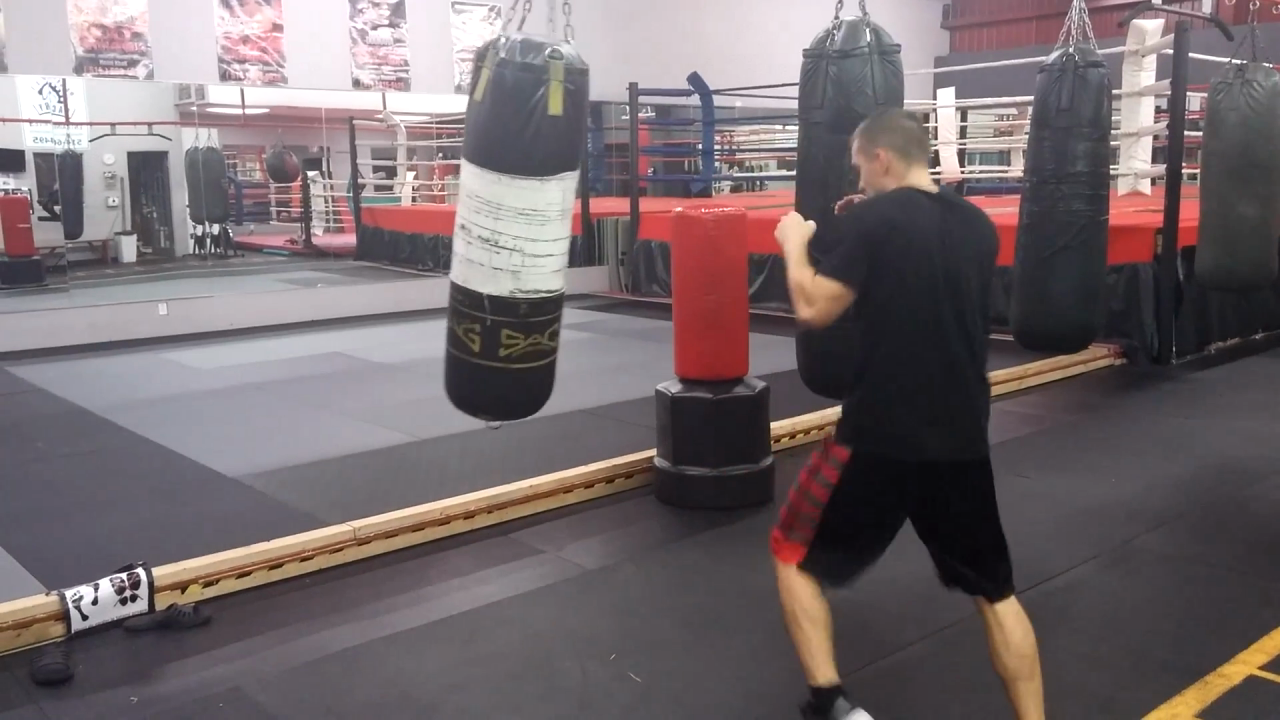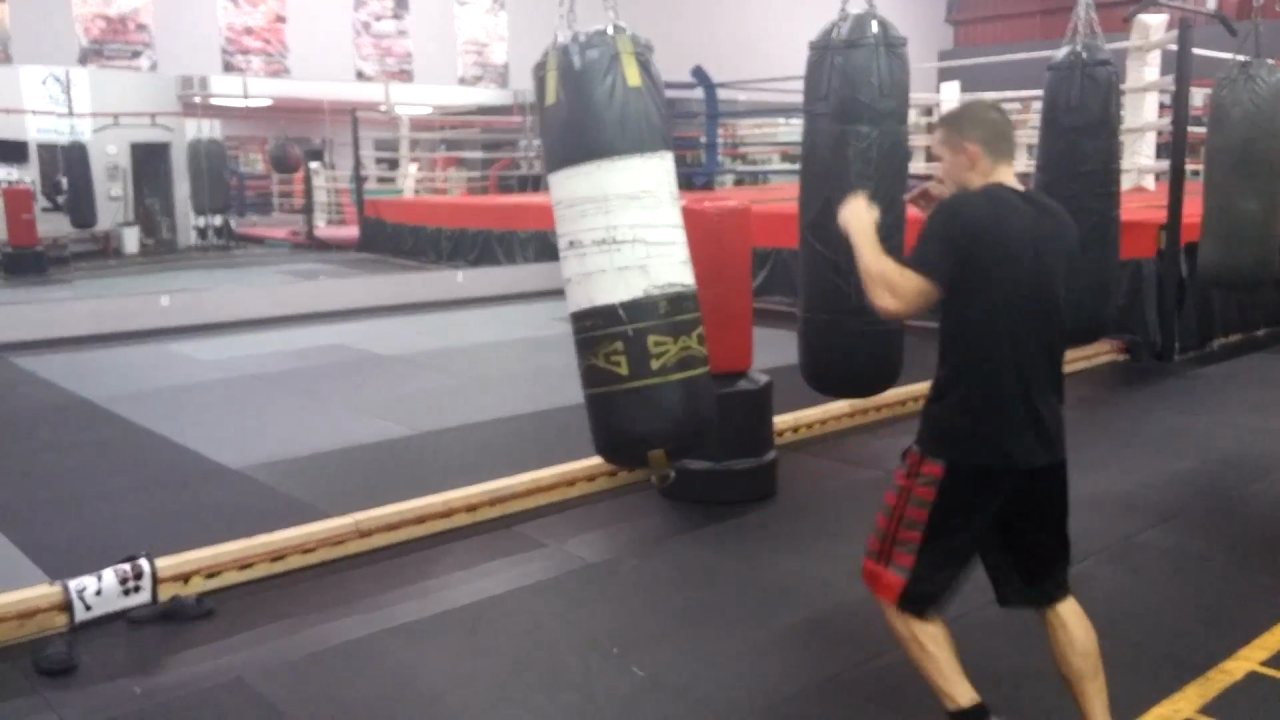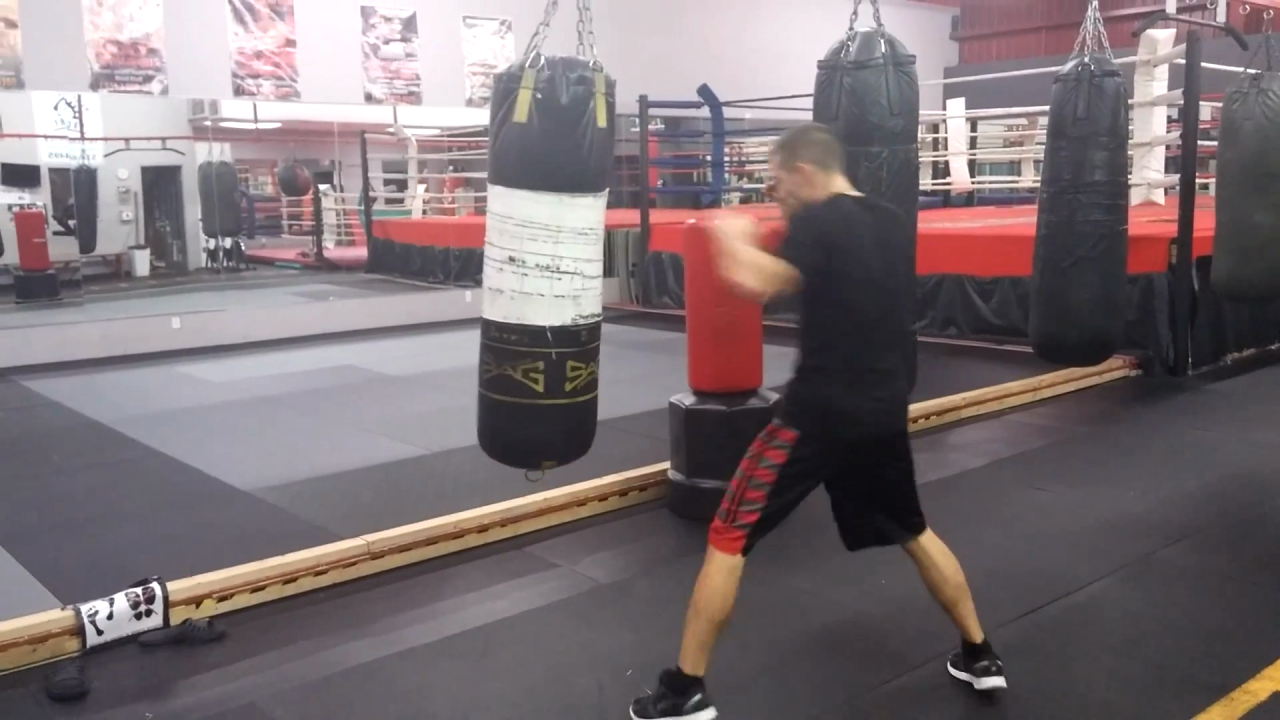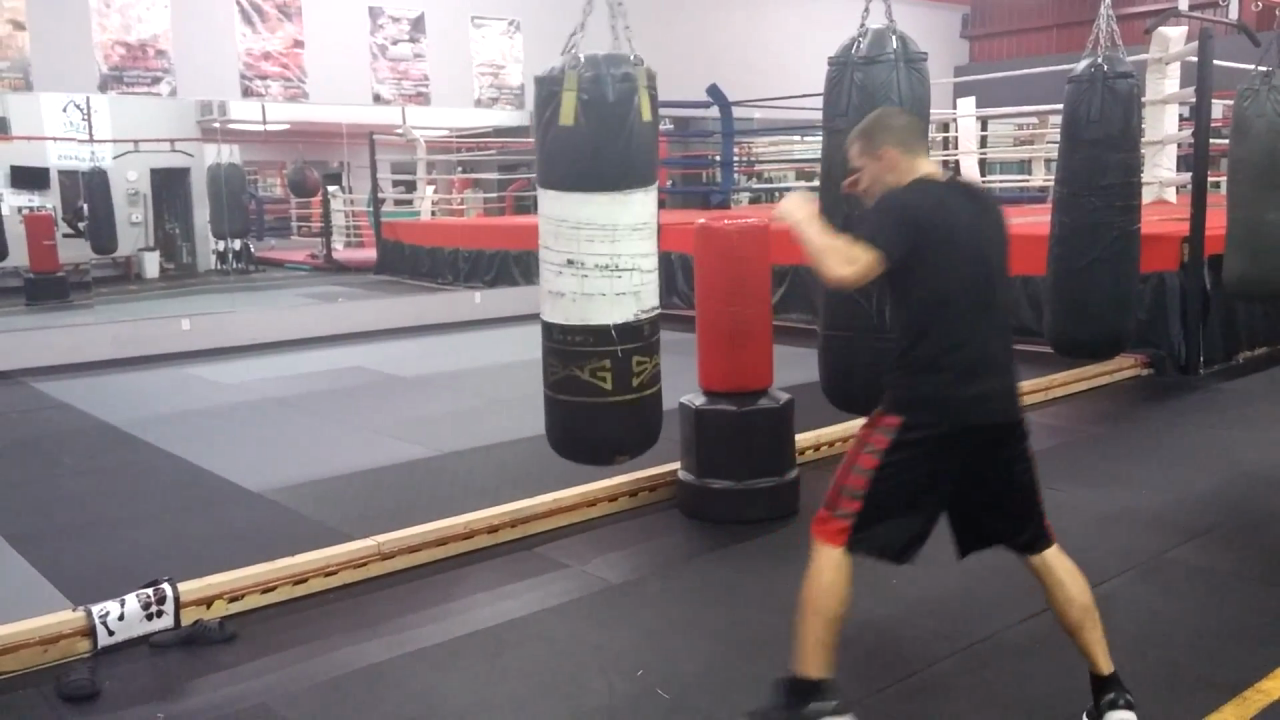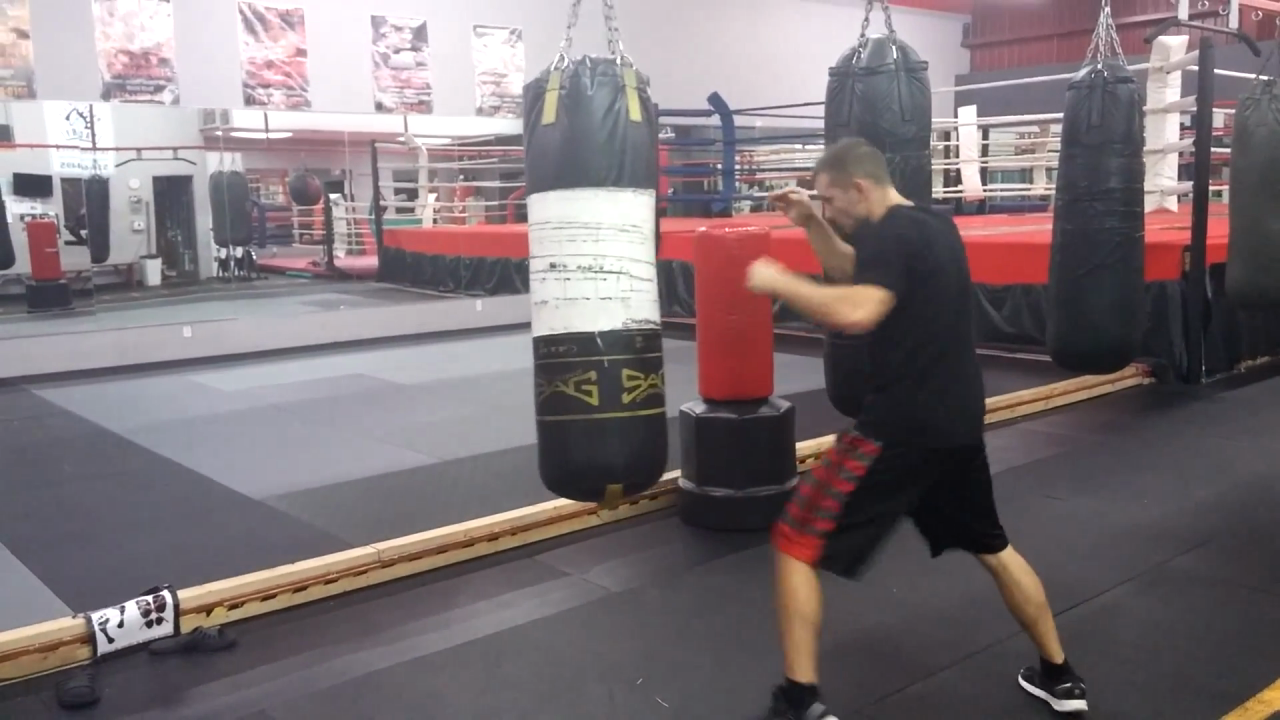
dt=1s
person 1, frame 1
left shoulder: (872, 220)
right shoulder: (978, 226)
left elbow: (814, 309)
left wrist: (792, 242)
left hip: (877, 437)
right hip: (962, 442)
left knee: (794, 557)
right knee: (995, 595)
person 1, frame 2
left shoulder: (964, 215)
right shoulder: (1057, 223)
left elbow: (896, 299)
left wrist: (859, 229)
left hip: (962, 444)
right hip: (1039, 445)
left knee: (897, 592)
right knee: (1051, 597)
person 1, frame 3
left shoulder: (821, 222)
right shoulder: (888, 221)
left elbow: (752, 280)
left wrist: (730, 231)
right wrist: (783, 227)
left hip: (818, 413)
right hip: (884, 412)
left knee: (728, 538)
right knee: (912, 532)
right ankle: (979, 655)
person 1, frame 4
left shoulder: (904, 205)
right shoulder: (983, 206)
left elbow: (846, 268)
left wrist: (801, 216)
left hip: (924, 409)
right hip: (996, 408)
left knee: (832, 536)
right knee: (1037, 546)
person 1, frame 5
left shoulder: (892, 235)
right shoulder: (935, 226)
left elbow: (855, 312)
right elbow: (861, 275)
left wrist: (777, 282)
right wrist: (812, 225)
left hip: (898, 431)
right hip: (959, 425)
left knee: (796, 546)
right knee: (993, 548)
